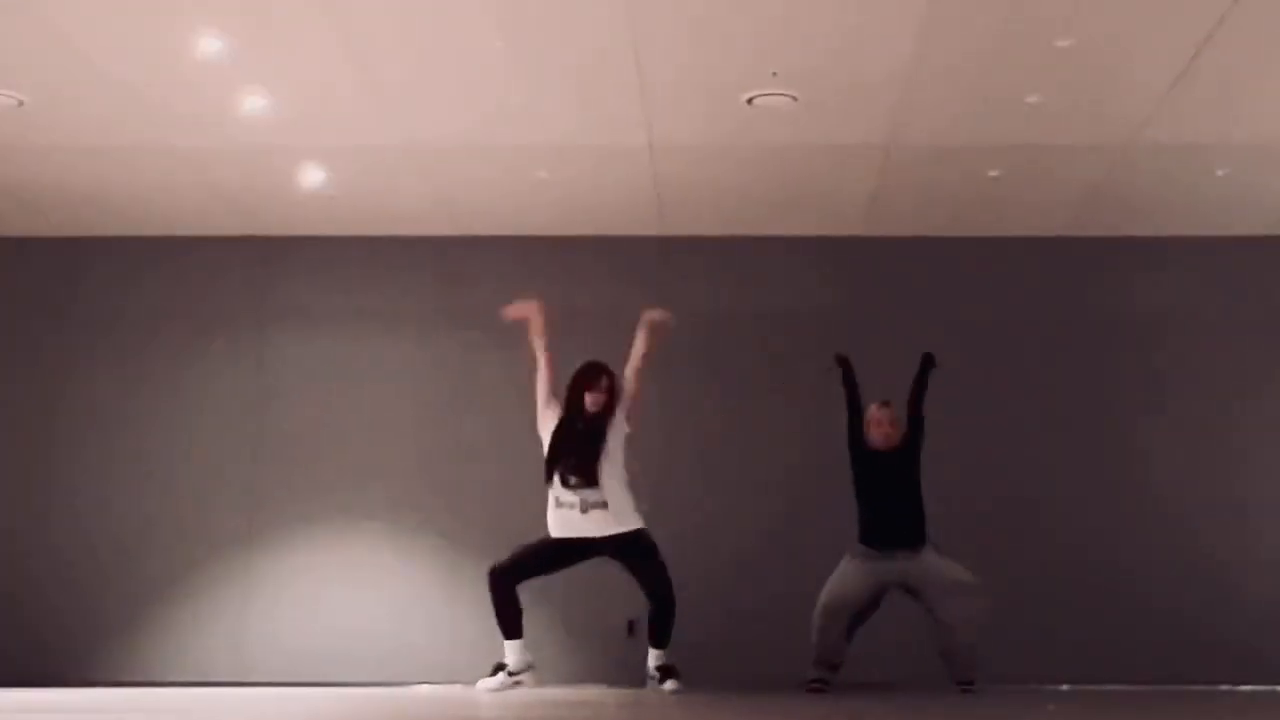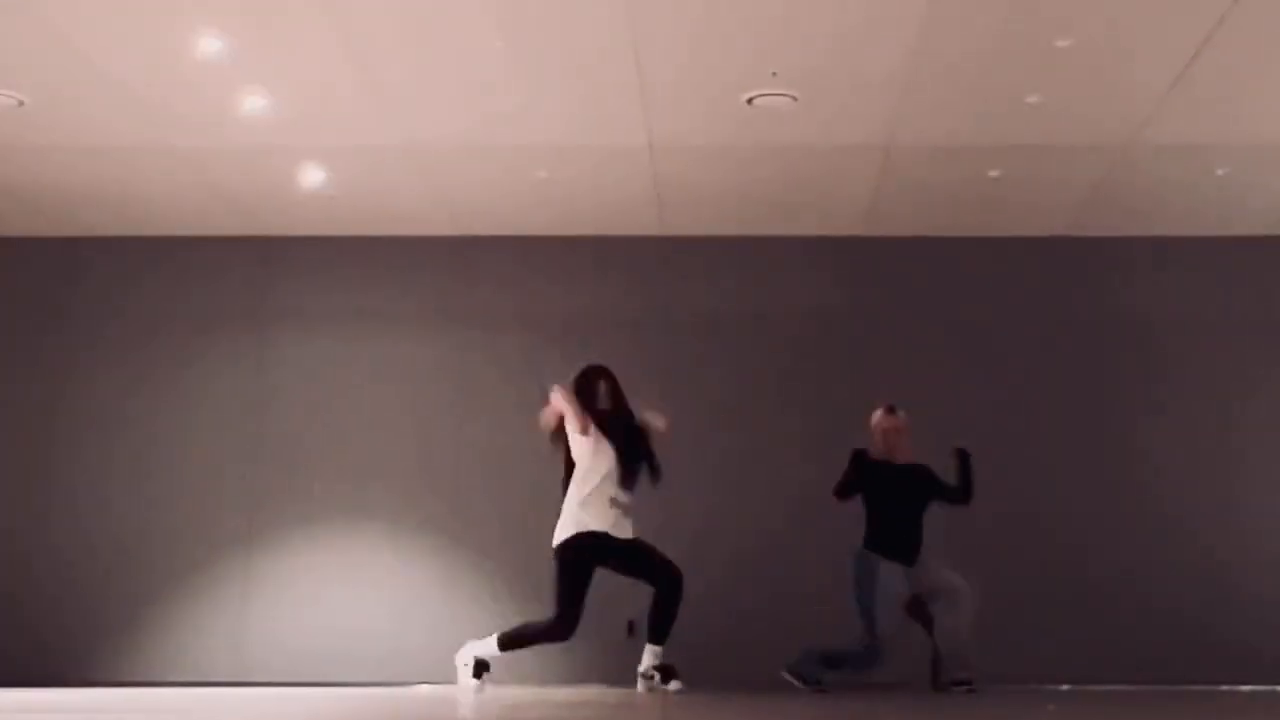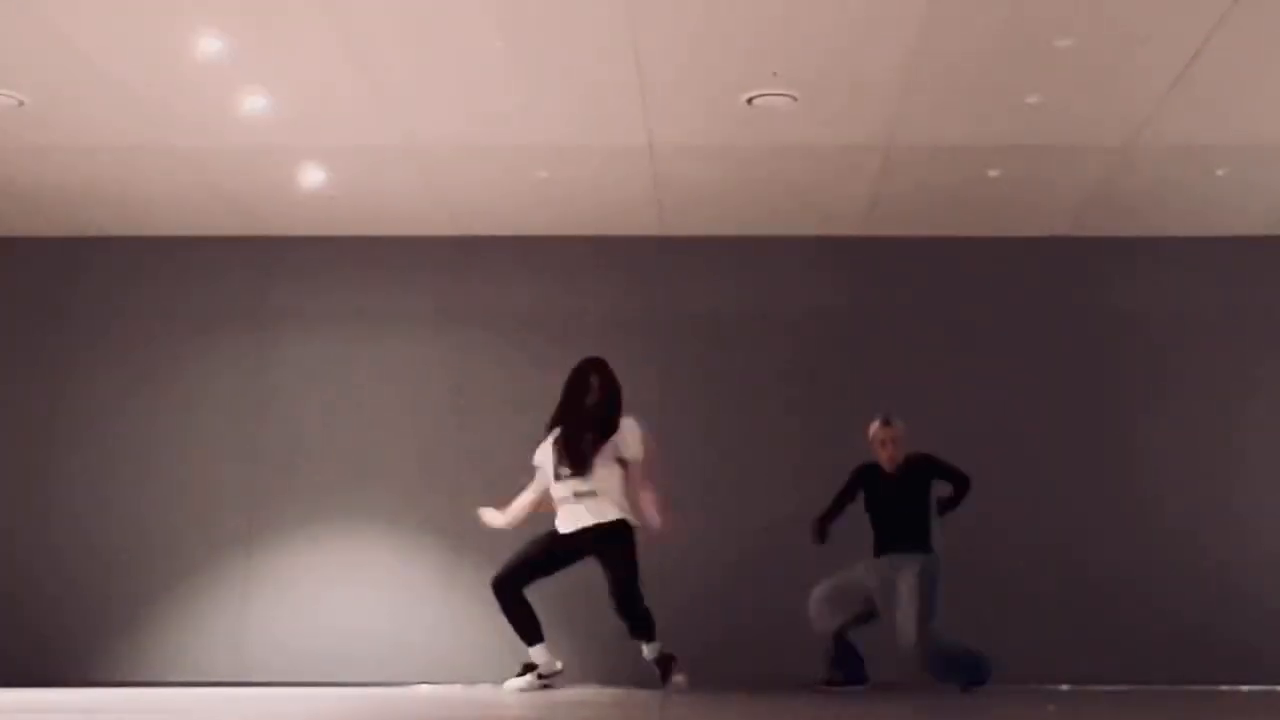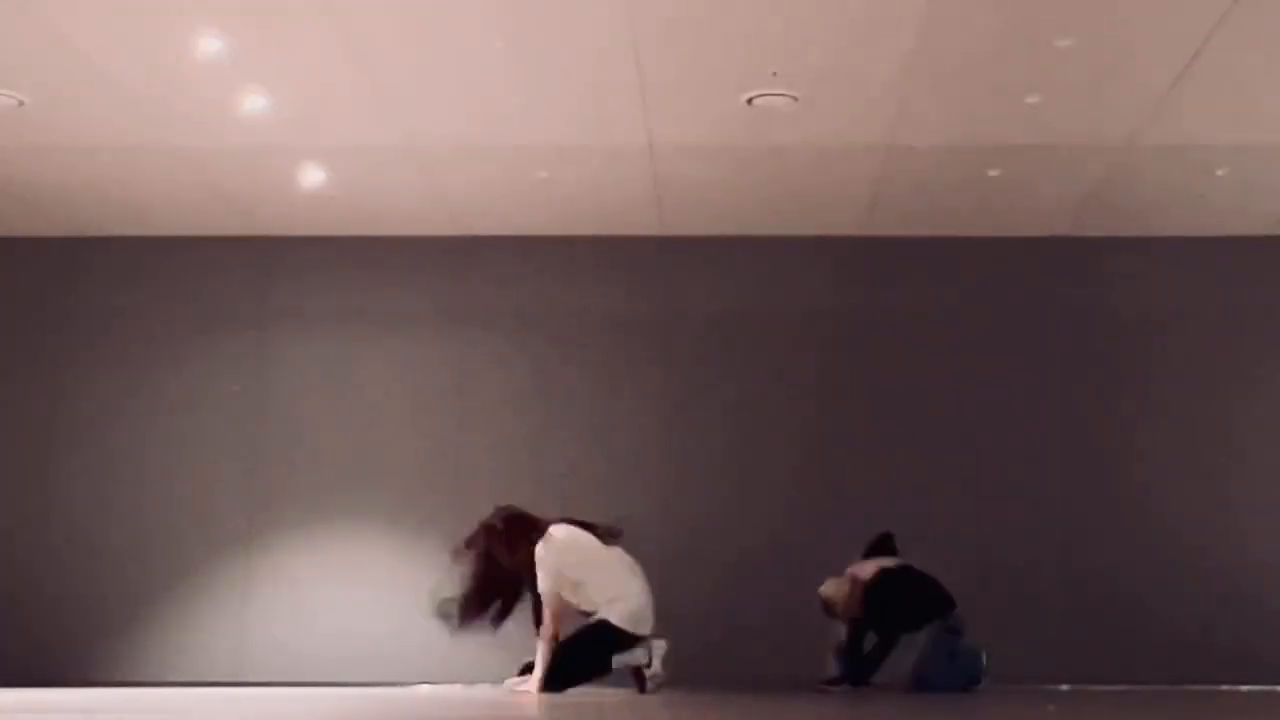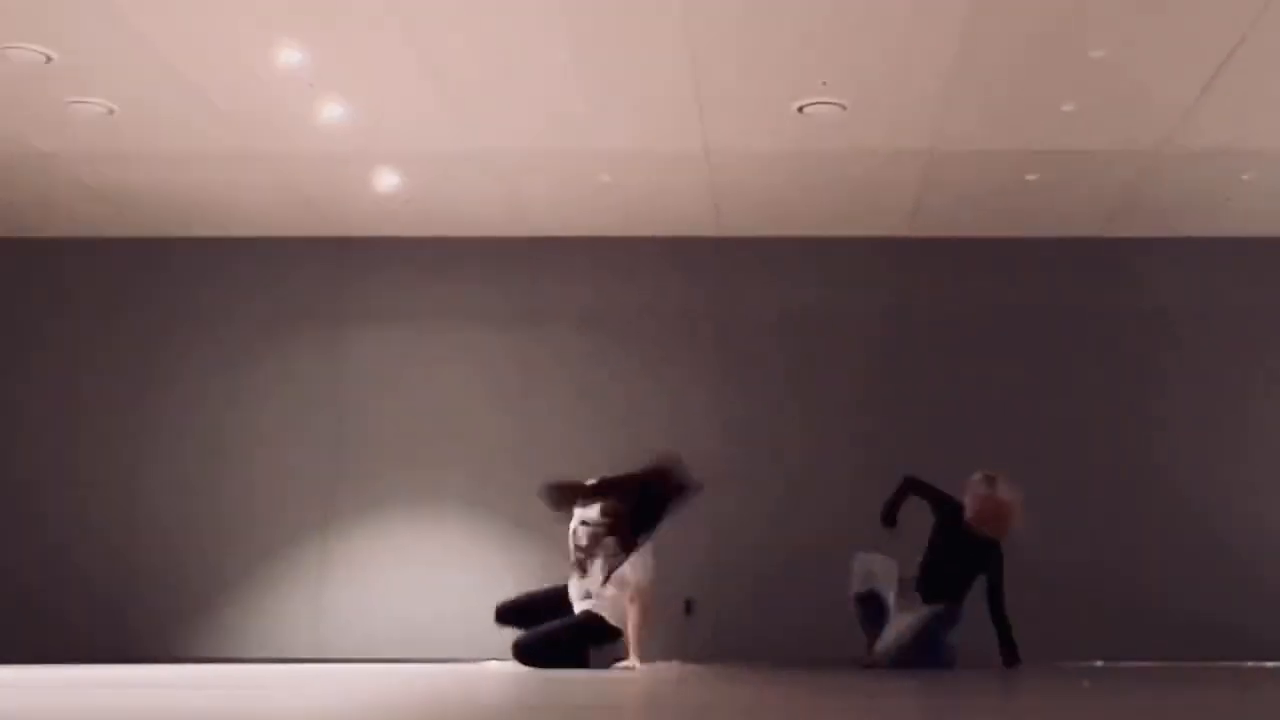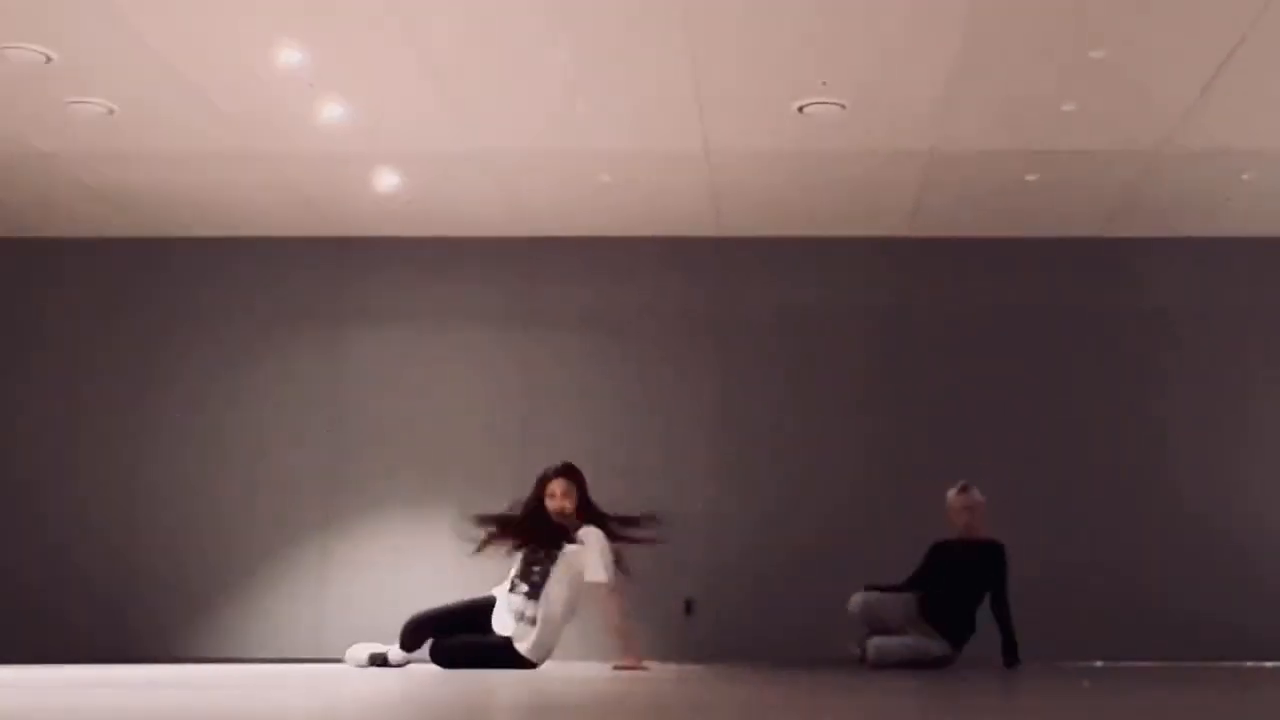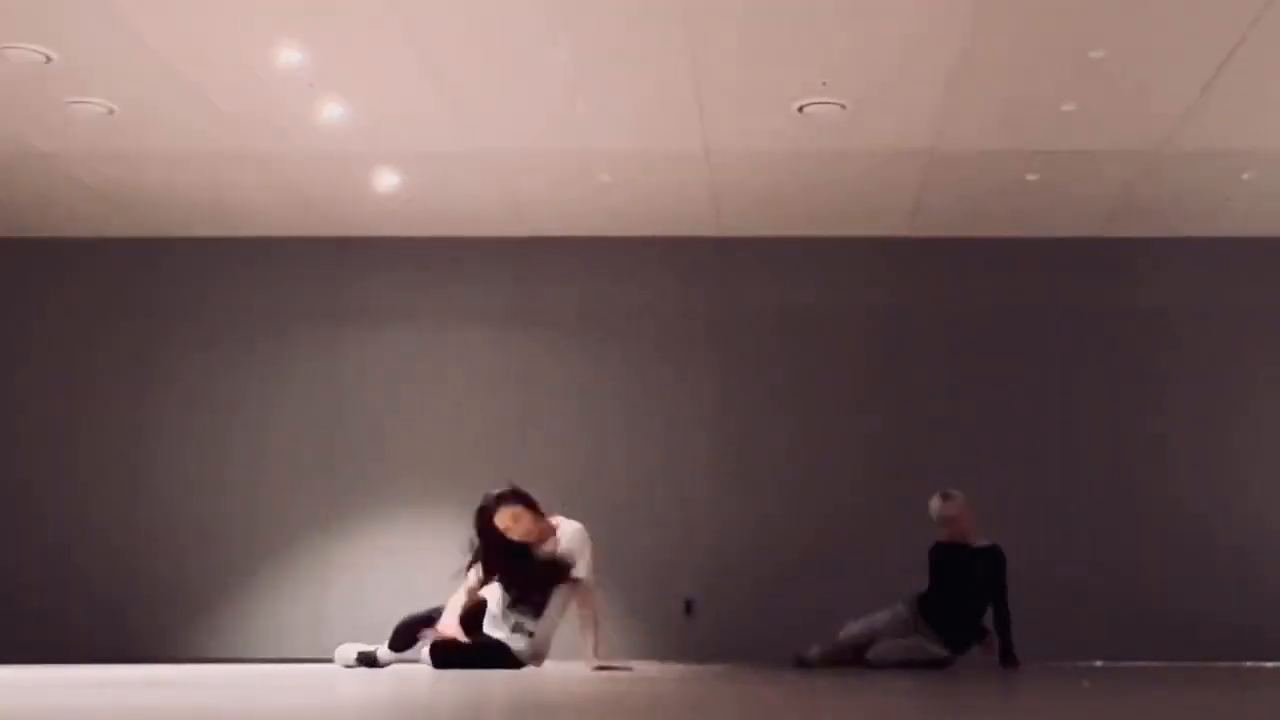
dt=0.4s
person 1, frame 1
left shoulder: (614, 423)
right shoulder: (554, 421)
left elbow: (634, 369)
right elbow: (543, 366)
left wrist: (645, 326)
right wrist: (535, 320)
left hip: (621, 530)
right hip: (567, 534)
left knee: (660, 590)
right knee: (500, 576)
left ankle: (657, 663)
right ankle: (516, 664)
person 1, frame 2
left shoulder: (626, 427)
right shoulder: (583, 428)
right elbow: (559, 395)
left hip: (616, 535)
right hip: (580, 532)
left knee: (671, 581)
right knee: (563, 625)
left ankle: (651, 667)
right ankle: (479, 653)
person 1, frame 3
left shoulder: (624, 428)
right shoulder: (559, 435)
left elbow: (639, 483)
right elbow: (539, 488)
left wrist: (654, 517)
right wrist: (506, 516)
left hip: (608, 524)
right hip: (568, 528)
left knee: (626, 598)
right knee: (504, 583)
left ankle: (656, 655)
right ankle: (543, 663)
person 1, frame 4
left shoulder: (546, 551)
right shoulder: (553, 534)
left elbow: (551, 621)
left wrist: (537, 677)
left hip: (627, 616)
right hip: (619, 602)
left knee: (549, 680)
right knee: (540, 590)
left ankle: (642, 655)
person 1, frame 5
left shoulder: (632, 539)
right shoulder: (593, 494)
left elbow: (634, 599)
left wrist: (634, 657)
left hip: (605, 616)
right hip: (579, 596)
left knee: (524, 650)
right knee: (505, 614)
person 1, frame 6
left shoulder: (592, 539)
right shoulder: (537, 532)
left elbow: (612, 599)
left wrist: (630, 655)
left hip: (523, 647)
right hip: (502, 609)
left knee: (441, 652)
right knee: (420, 625)
right ankle: (392, 657)
person 1, frame 7
left shoulder: (573, 536)
right shoulder: (499, 554)
left elbow: (585, 601)
right elbow: (467, 590)
left wrist: (593, 657)
right wrist: (449, 619)
left hip: (517, 647)
right hip: (491, 613)
left knee: (444, 654)
right knee: (412, 628)
left ankle: (422, 653)
right ankle: (379, 656)
person 2, frame 1
left shoulder: (909, 453)
right shoulder: (862, 457)
left elbow: (917, 412)
right elbow: (853, 416)
left wrist: (924, 372)
right wrist: (847, 375)
left hip: (917, 556)
right hip: (870, 556)
left knee: (961, 586)
right knee: (831, 603)
left ankle: (961, 670)
right ankle: (823, 670)
person 2, frame 2
left shoulder: (920, 473)
right shoulder: (867, 464)
left elbow: (961, 496)
right elbow: (842, 492)
left wrist: (964, 464)
left hip: (910, 564)
right hip: (877, 562)
left knee: (956, 594)
right knee: (877, 640)
left ankle: (950, 673)
right ankle: (806, 668)
person 2, frame 3
left shoulder: (921, 465)
right shoulder: (866, 473)
left elbow: (962, 482)
right elbow: (843, 498)
left wrist: (946, 503)
right wrist: (824, 520)
left hip: (915, 564)
right hip: (881, 566)
left knee: (915, 640)
right knee: (824, 599)
left ankle: (975, 668)
right ankle: (850, 671)
person 2, frame 4
left shoulder: (881, 586)
left elbow: (888, 640)
left hip: (940, 623)
left knee: (923, 679)
left ankle: (970, 660)
right ankle: (851, 672)
person 2, frame 5
left shoulder: (989, 548)
right shoulder: (951, 510)
left elbow: (995, 600)
right elbow: (911, 483)
left wrist: (1008, 647)
right wrist: (891, 509)
left hip: (938, 609)
right hip: (917, 592)
left knee: (886, 653)
person 2, frame 6
left shoulder: (993, 552)
right shoulder: (940, 549)
left elbow: (999, 603)
right elbow: (912, 585)
left wrist: (1010, 648)
right wrist: (875, 590)
left hip: (945, 639)
left knee: (875, 652)
right knee: (859, 603)
person 2, frame 7
left shoulder: (993, 557)
right shoulder: (941, 552)
left elbow: (1001, 606)
right elbow: (939, 600)
left wrist: (1007, 652)
right wrist: (980, 633)
left hip: (948, 642)
right hip: (918, 615)
left knee: (876, 655)
right knee: (853, 636)
